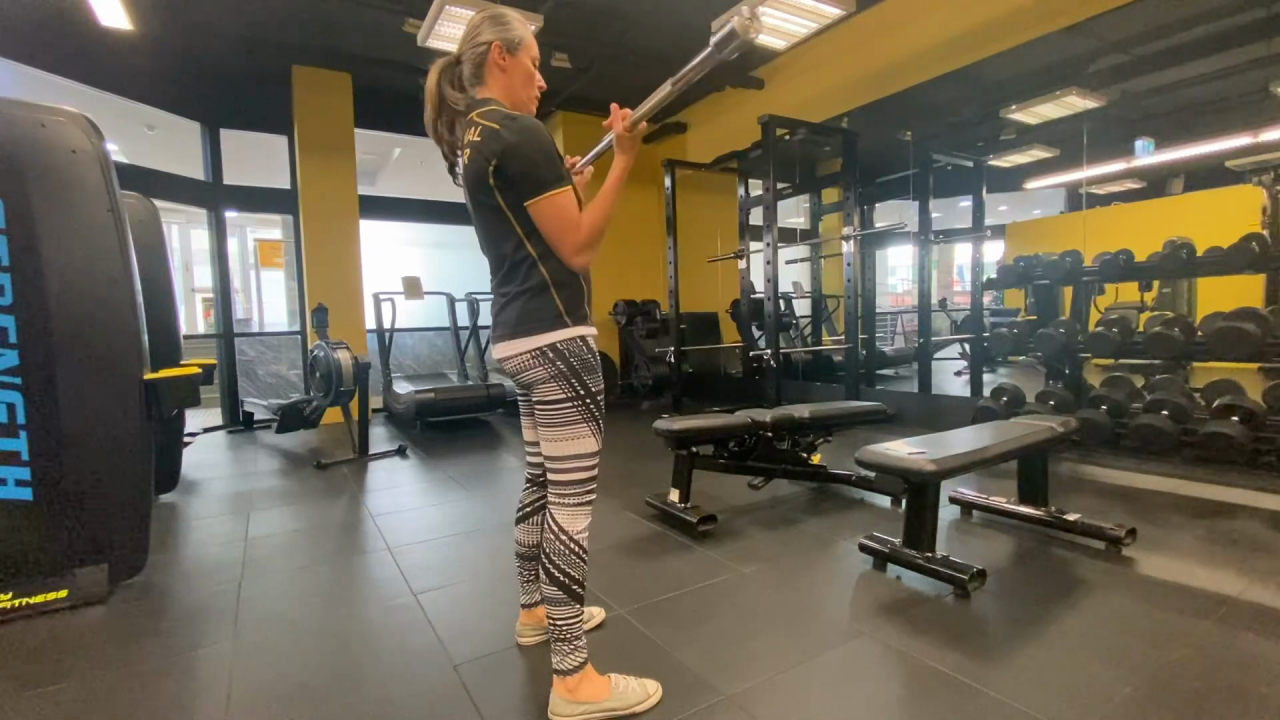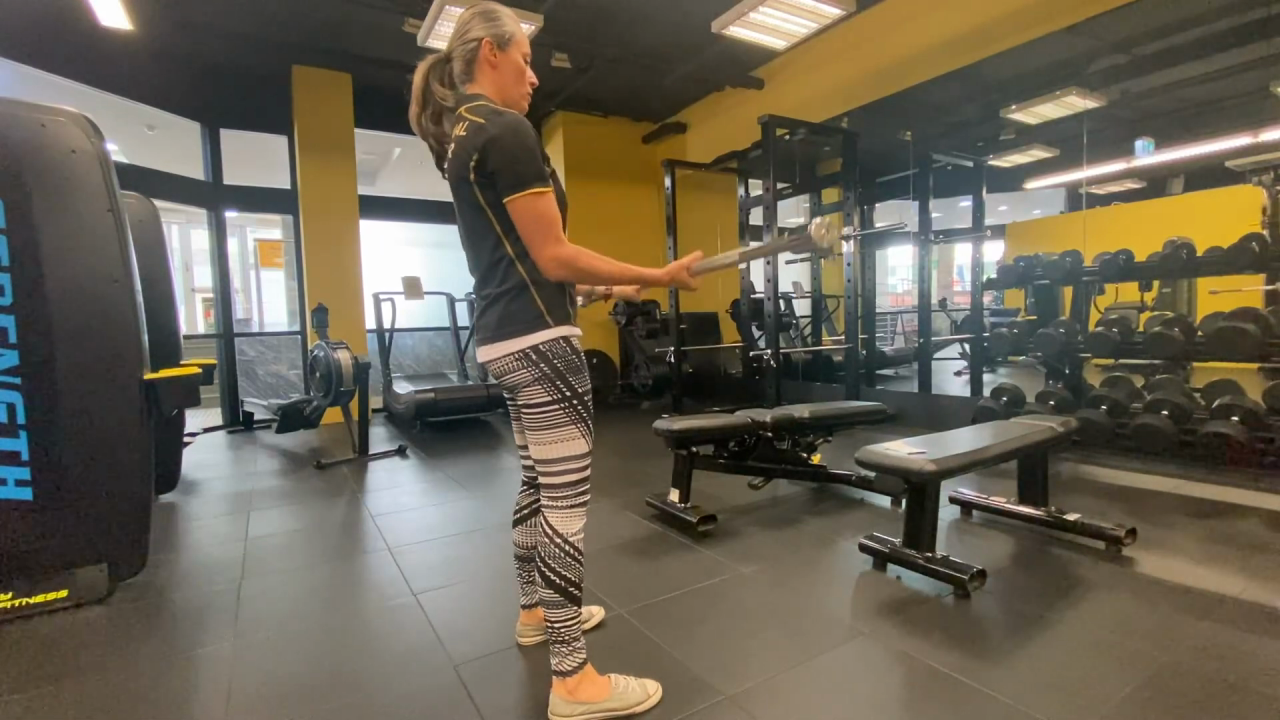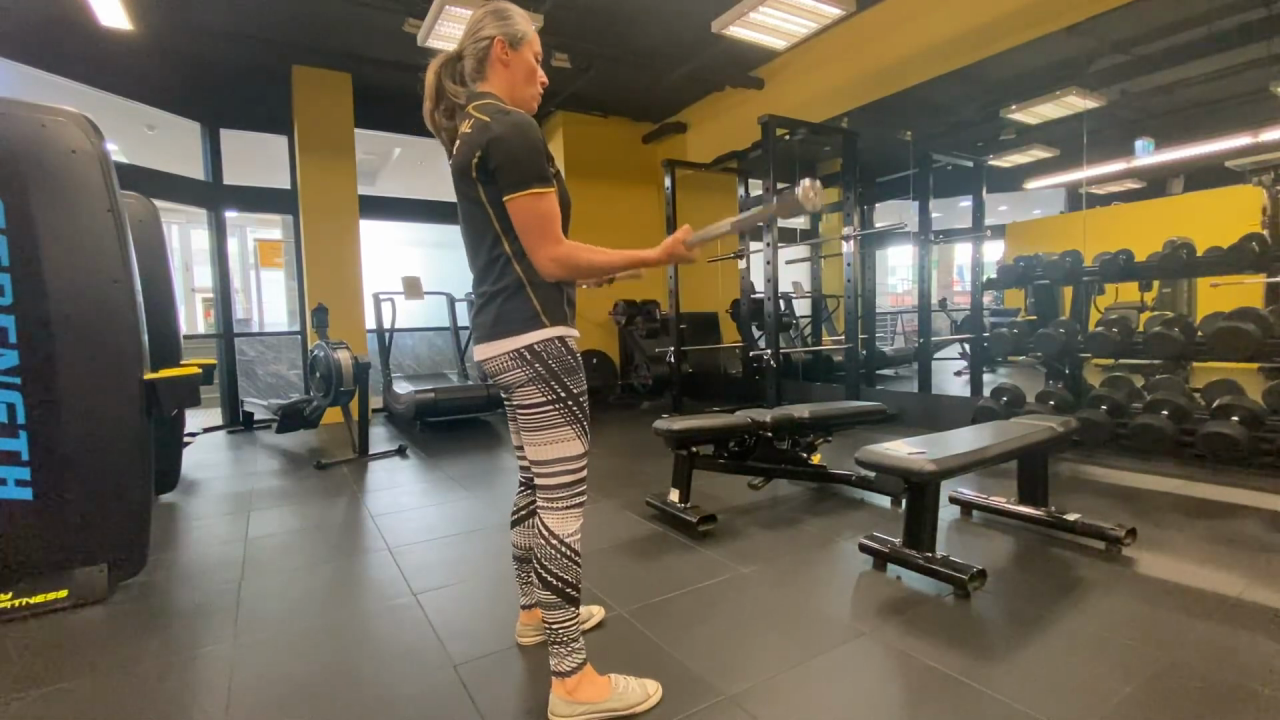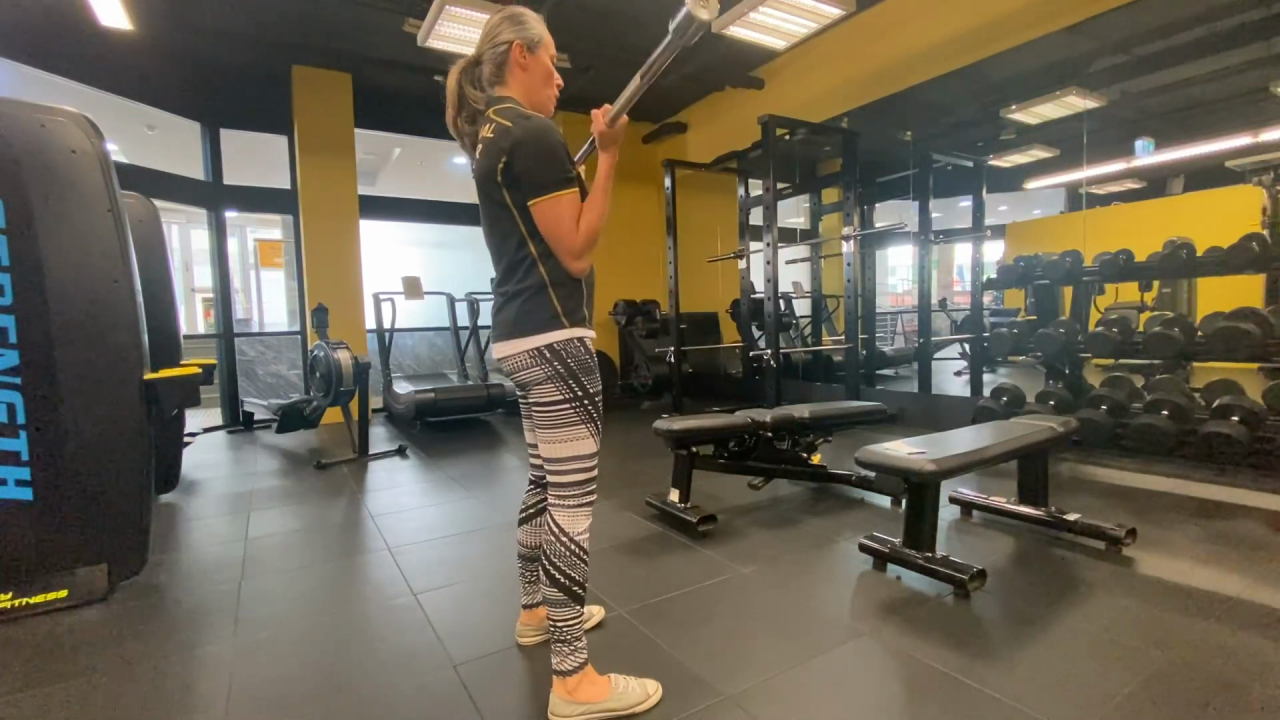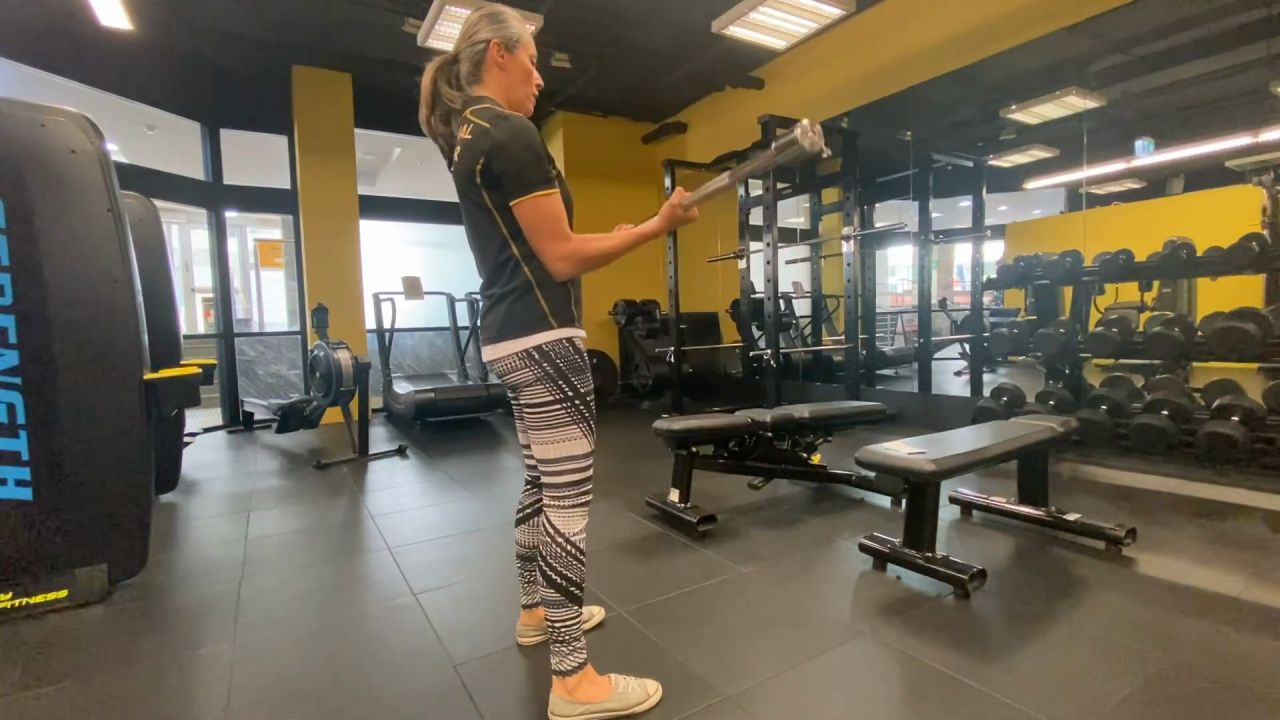
dt=0.5s
person 1, frame 1
left shoulder: (471, 140)
right shoulder: (519, 134)
right elbow: (577, 250)
left wrist: (570, 190)
right wrist: (622, 160)
left hip: (518, 334)
right hip: (554, 337)
left knee: (542, 480)
right knee: (572, 497)
left ankle: (535, 609)
person 1, frame 2
left shoulder: (461, 135)
right shoulder: (506, 131)
right elbow: (553, 257)
left wrist: (604, 285)
right wrist: (656, 276)
left hip: (505, 336)
right hip: (538, 339)
left knee: (538, 482)
right knee: (566, 498)
left ankle: (535, 610)
person 1, frame 3
left shoulder: (471, 132)
right shoulder: (513, 130)
right elbow: (550, 257)
left wrist: (603, 262)
right wrist: (652, 256)
left hip: (503, 334)
right hip: (534, 337)
left knee: (536, 482)
right knee: (562, 498)
left ankle: (534, 611)
person 1, frame 4
left shoulder: (491, 135)
right shoulder: (534, 133)
right elbow: (576, 254)
left wrist: (578, 187)
right wrist: (609, 159)
left hip: (520, 333)
right hip: (552, 336)
left knee: (544, 479)
right knee: (573, 495)
left ankle: (536, 609)
person 1, frame 5
left shoulder: (469, 136)
right shoulder: (512, 135)
right elbow: (560, 257)
left wrist: (607, 242)
right wrist: (655, 226)
left hip: (509, 334)
right hip: (542, 338)
left knee: (541, 482)
right knee: (567, 497)
left ankle: (535, 610)
